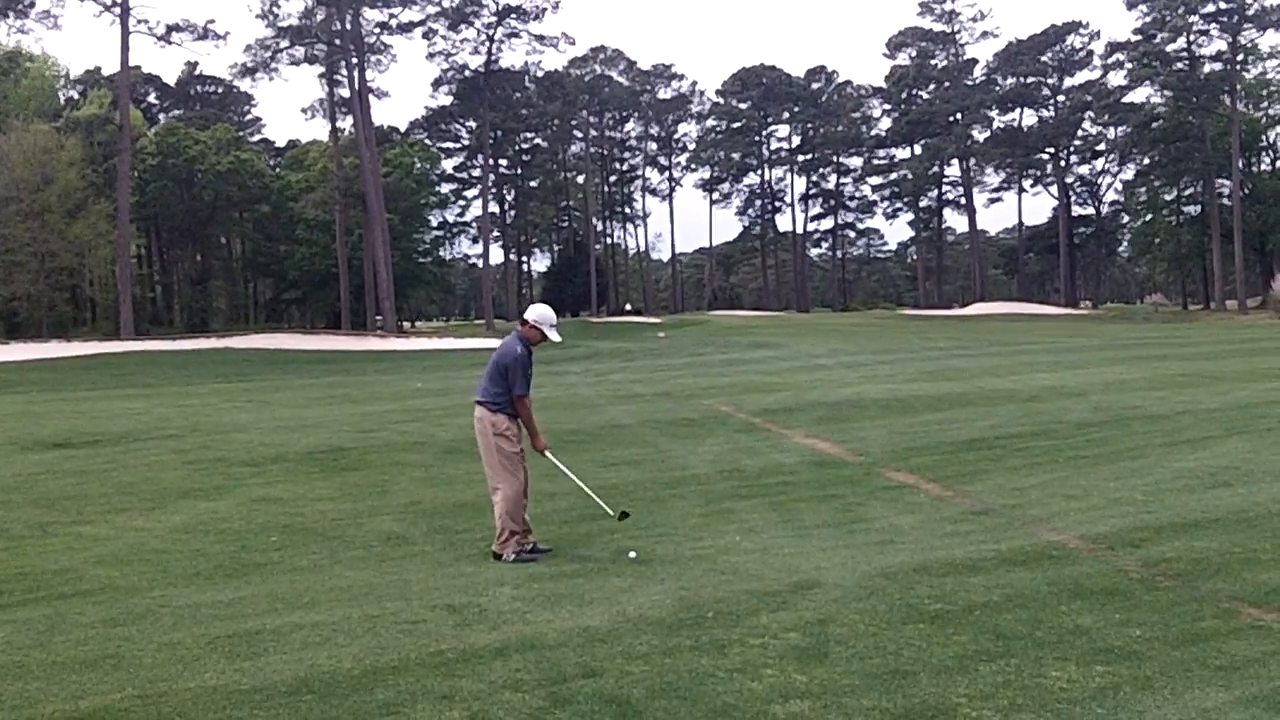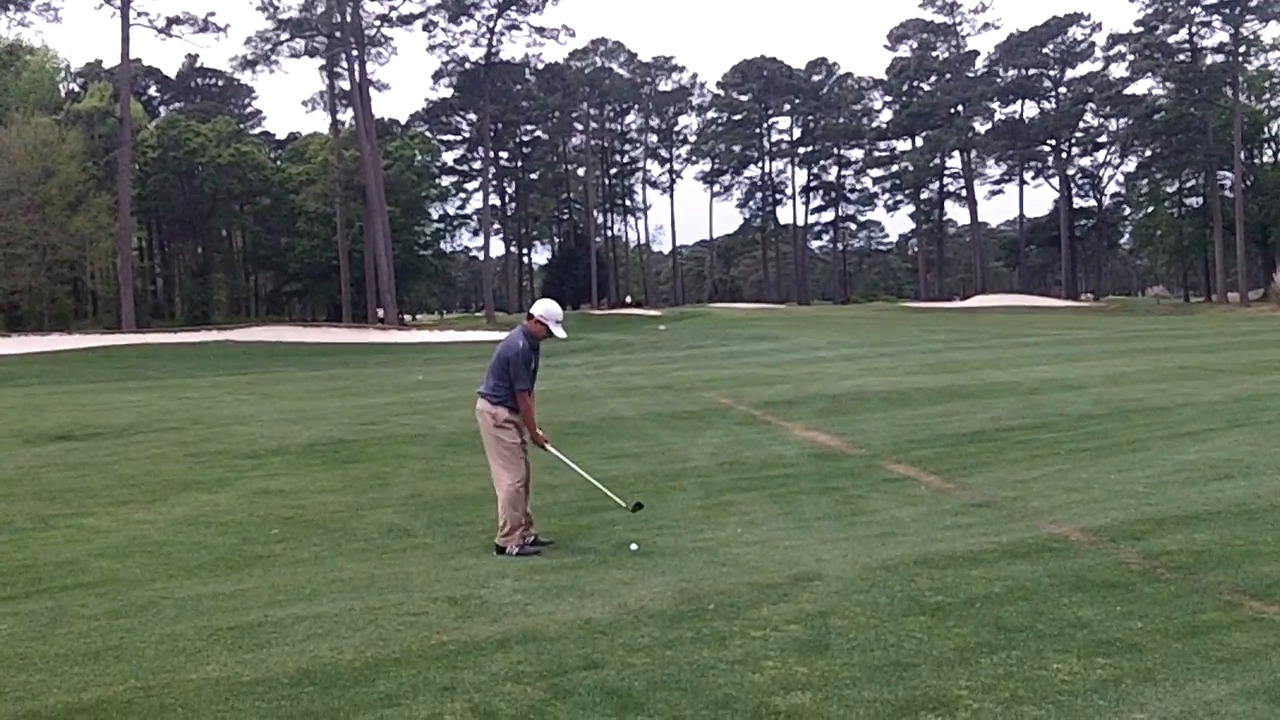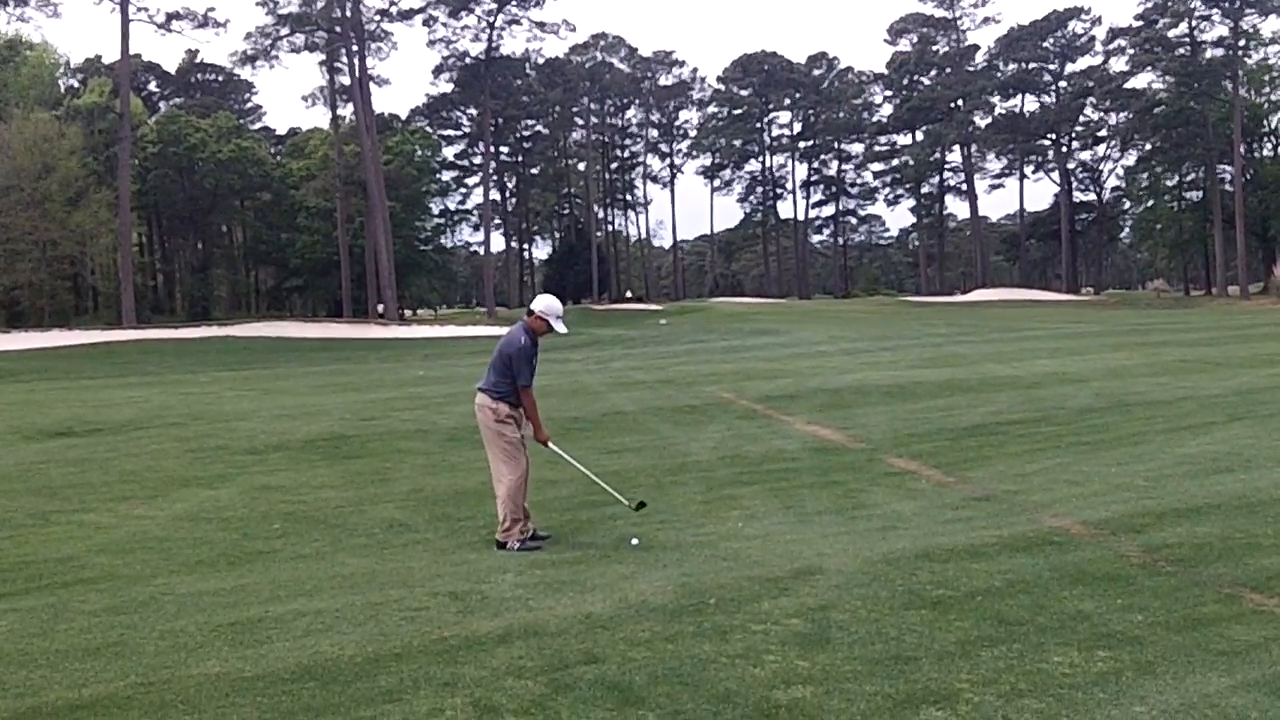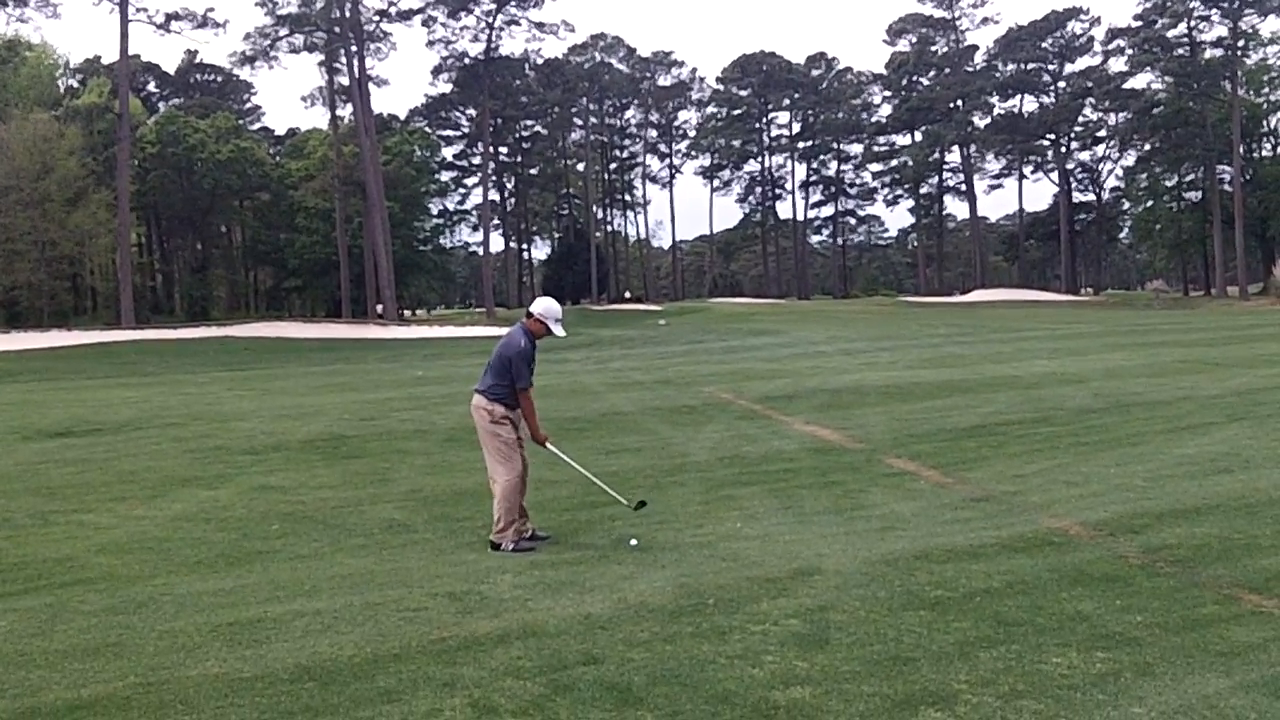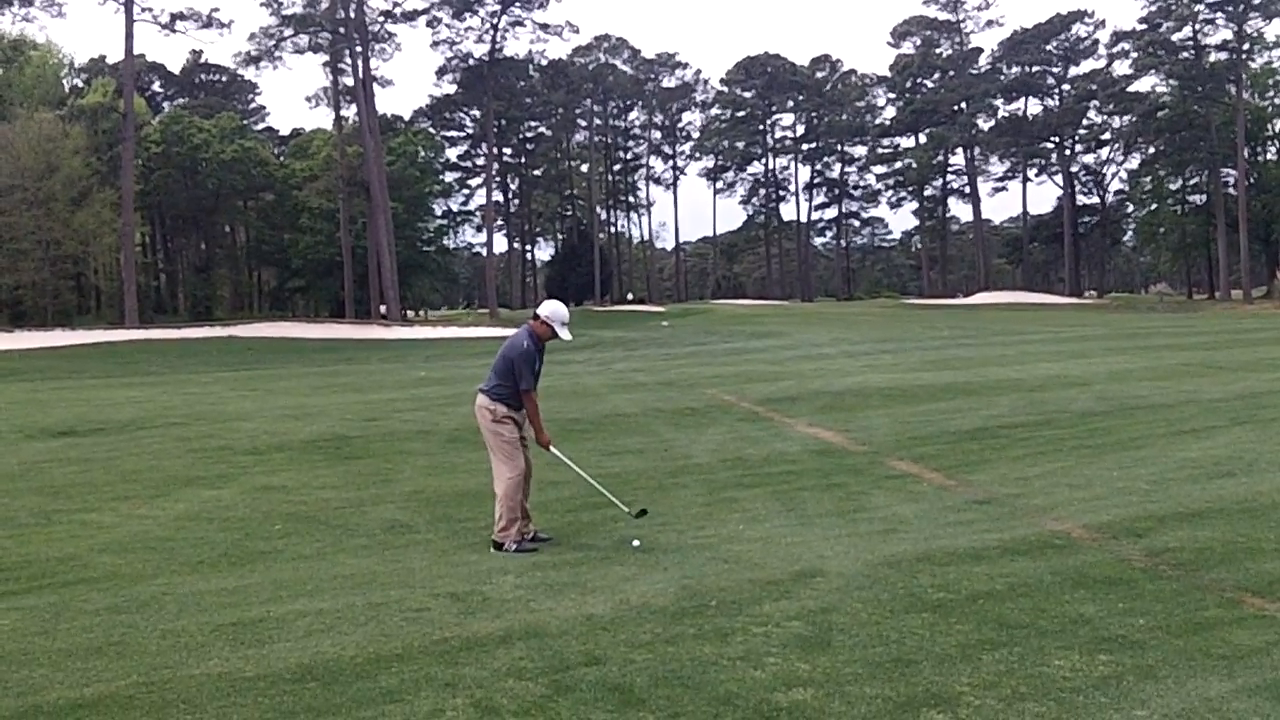
dt=0.4s
person 1, frame 1
left shoulder: (518, 346)
right shoulder: (517, 353)
left elbow: (523, 397)
right elbow: (520, 401)
left wrist: (532, 432)
right wrist: (535, 436)
left hip: (501, 418)
right hip: (495, 419)
left knee: (518, 482)
right knee: (508, 484)
left ankle: (523, 540)
right ankle: (505, 549)
person 1, frame 2
left shoulder: (531, 343)
right shoulder: (518, 347)
left elbow: (528, 390)
right elbow: (521, 396)
left wrist: (534, 424)
right wrist: (533, 432)
left hip: (508, 412)
right hip: (496, 412)
left knee: (521, 474)
right knee: (512, 476)
left ankle: (524, 533)
right ankle: (507, 542)
person 1, frame 3
left shoulder: (527, 337)
right shoulder: (520, 343)
left elbow: (524, 388)
right elbow: (525, 391)
left wrist: (531, 422)
right wrist: (538, 429)
left hip: (504, 407)
right hip: (495, 408)
left knee: (519, 469)
right knee: (511, 472)
left ankle: (522, 528)
right ankle: (508, 537)
person 1, frame 4
left shoulder: (525, 338)
right shoulder: (519, 345)
left elbow: (524, 389)
right elbow: (523, 393)
left wrist: (532, 424)
right wrist: (535, 430)
left hip: (504, 408)
right hip: (492, 409)
left knee: (519, 469)
right knee: (508, 472)
left ankle: (520, 528)
right ankle: (502, 538)
person 1, frame 5
left shoulder: (533, 341)
right shoulder: (524, 347)
left elbow: (529, 391)
right elbow: (527, 394)
left wrist: (533, 424)
right wrist: (540, 432)
left hip: (508, 409)
right hip: (495, 410)
left knee: (523, 469)
right knee: (511, 471)
left ankle: (522, 528)
right ankle: (504, 538)
